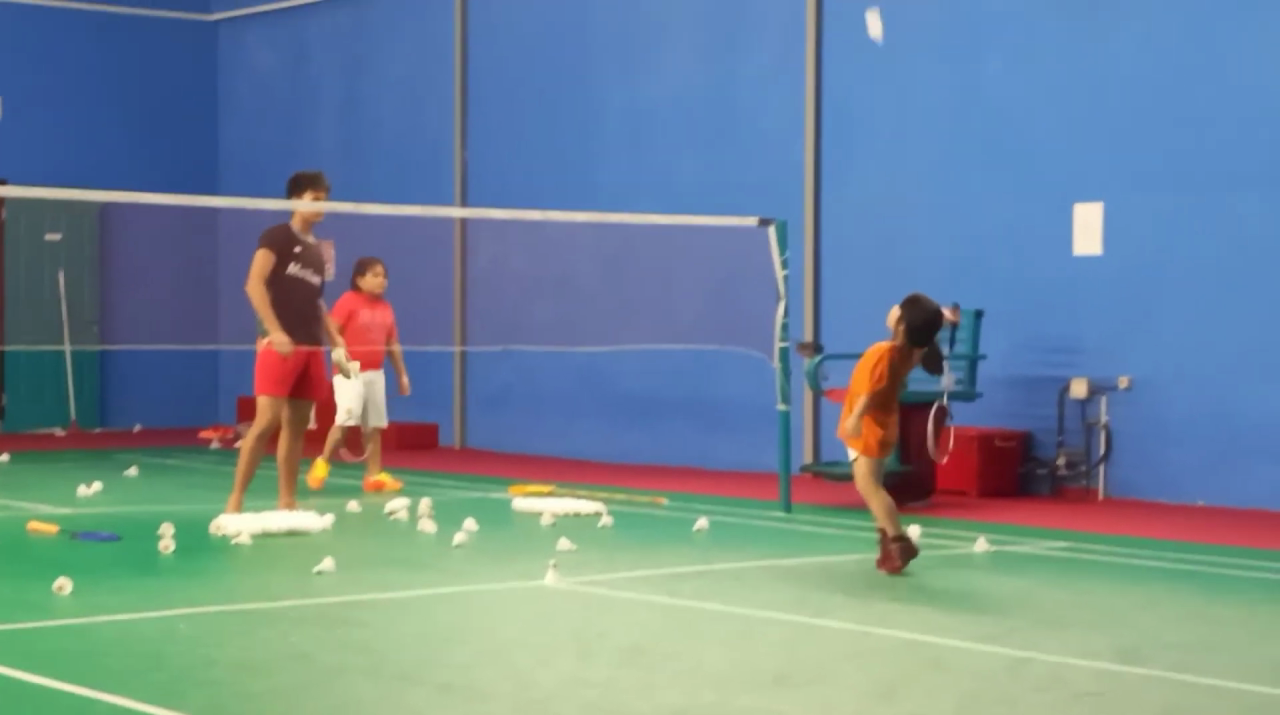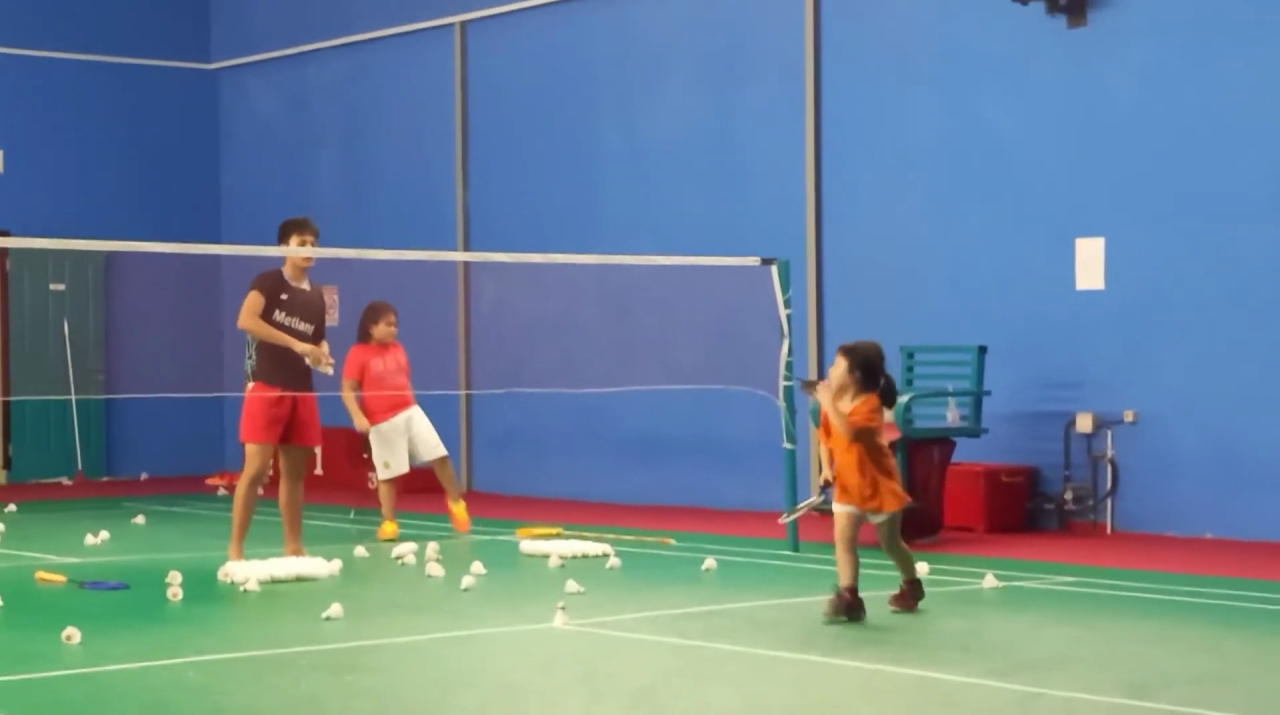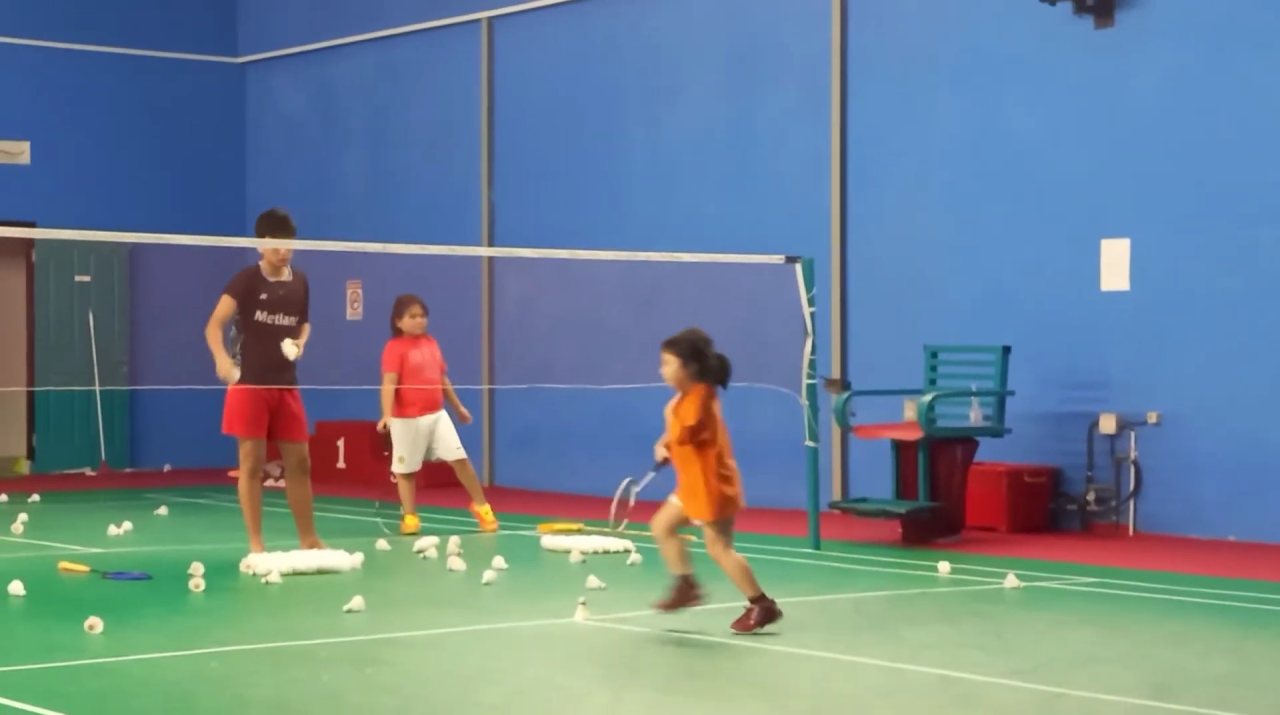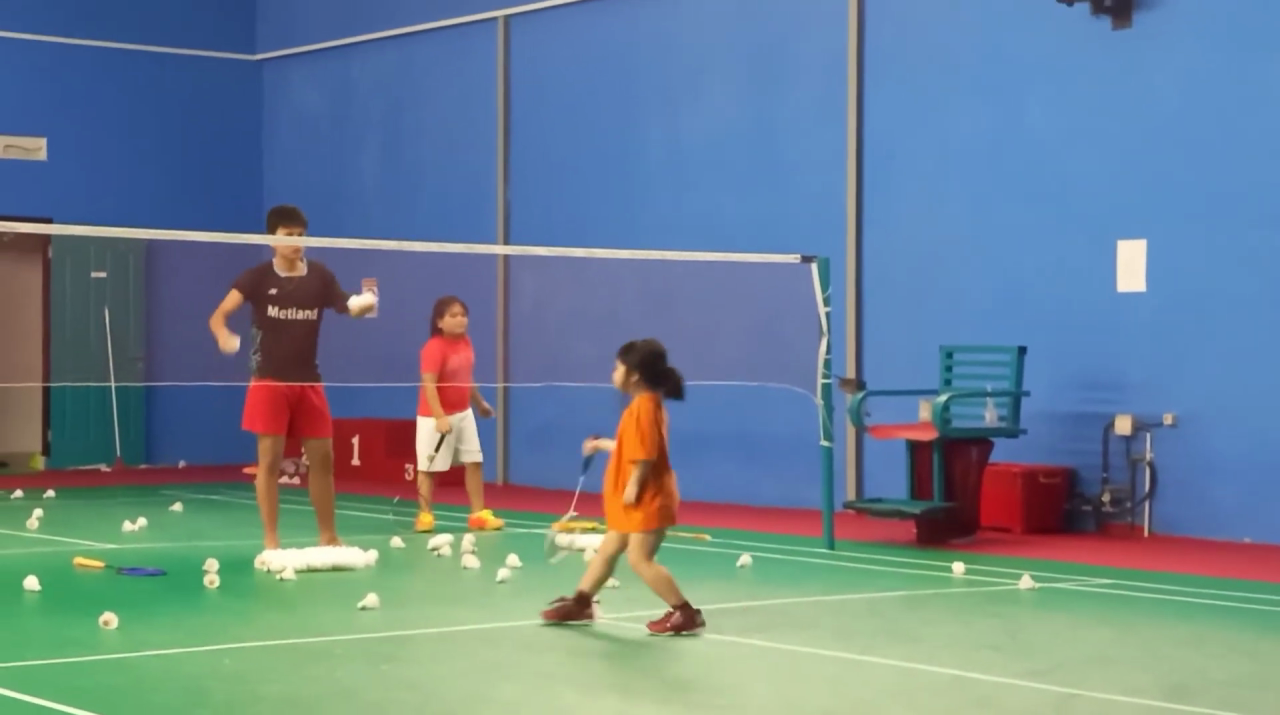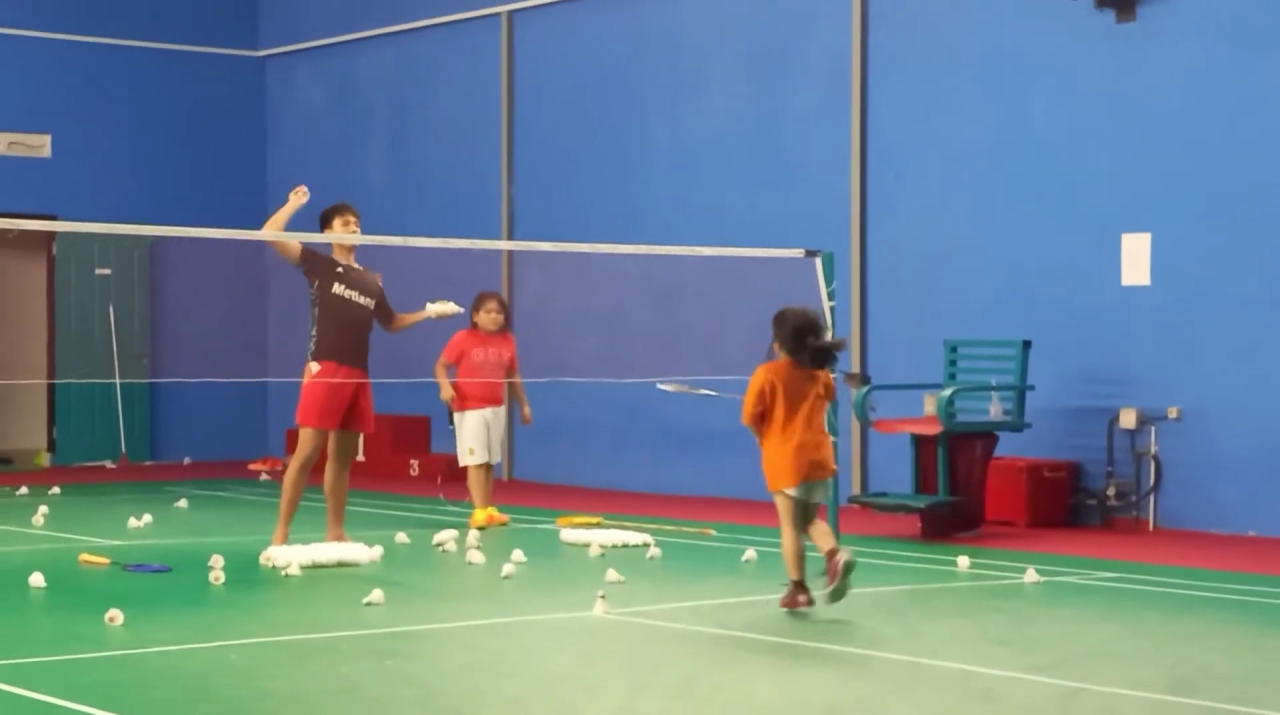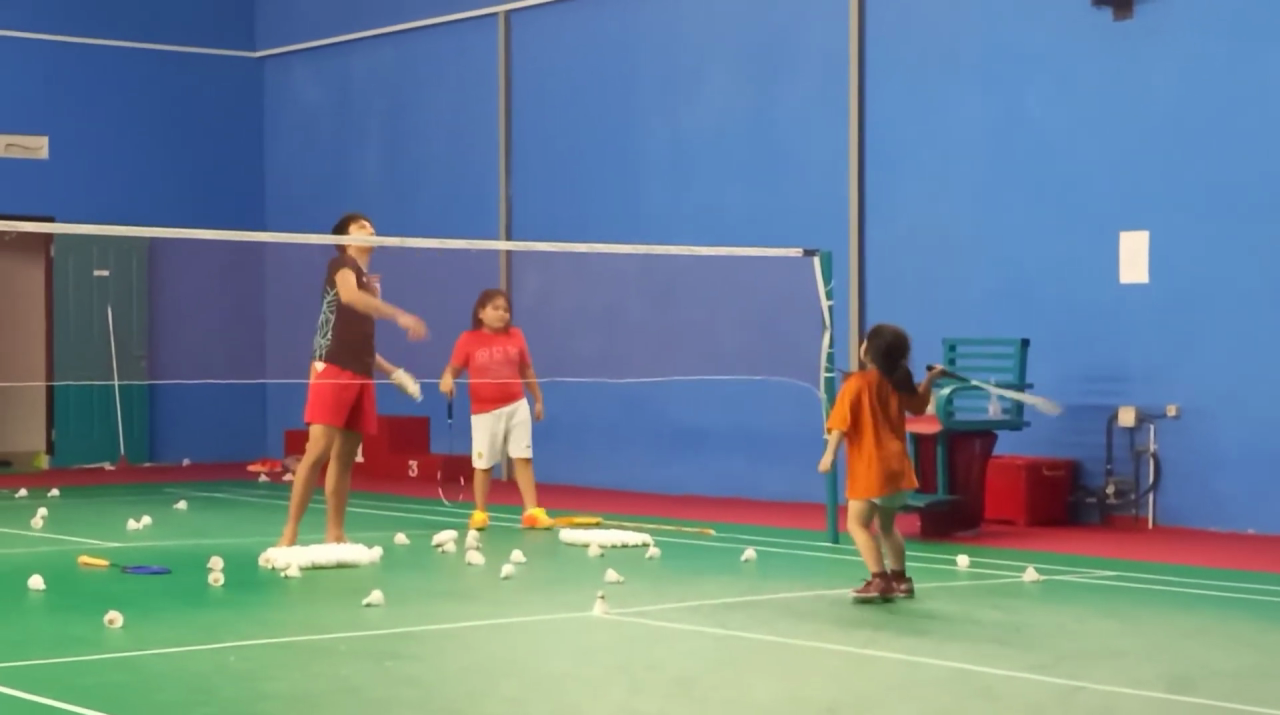
dt=0.7s
person 1, frame 1
left shoulder: (317, 252)
right shoulder: (276, 237)
right elbow: (254, 284)
left wrist: (337, 343)
right wrist: (276, 332)
left hip: (311, 347)
right hip: (278, 346)
left knee: (296, 425)
right knee: (265, 422)
left ankle: (287, 501)
right ankle: (235, 499)
person 1, frame 2
left shoulder: (317, 296)
right shoulder: (267, 282)
right elbow: (245, 321)
left wrist: (322, 354)
right wrist: (295, 344)
left hip: (302, 391)
right hip: (265, 388)
left knee: (295, 471)
right knee: (256, 468)
left ankle: (293, 547)
right ankle: (235, 548)
person 1, frame 3
left shoulder: (300, 282)
right shoulder: (245, 280)
right elbow: (215, 324)
left wrist: (300, 341)
right wrist: (222, 358)
left hip: (286, 386)
right hip: (248, 385)
left knee: (299, 463)
right knee: (252, 464)
left ankle: (309, 539)
right ankle: (256, 544)
person 1, frame 4
left shoulder: (320, 275)
right shoulder: (257, 277)
left elbow: (349, 308)
right elbow: (218, 316)
left wrist: (364, 304)
right wrist: (224, 335)
left hip: (309, 382)
right hip: (269, 381)
left knee: (323, 459)
right knee: (270, 461)
left ankle: (329, 536)
right ankle: (271, 541)
person 1, frame 5
left shoulder: (370, 281)
right shoulder: (319, 264)
left elbow: (391, 322)
right elbow: (270, 233)
left wrist: (430, 311)
right wrist: (292, 205)
left hip: (358, 374)
right hip: (324, 370)
left knee: (342, 456)
right knee: (307, 453)
left ankle: (335, 532)
right ankle: (280, 532)
person 1, frame 6
left shoulder: (371, 286)
right shoulder: (345, 265)
right elbow: (350, 296)
left wrist: (395, 372)
right wrist: (400, 316)
left hip: (362, 377)
right hip: (332, 371)
left knee: (344, 457)
right knee: (318, 451)
left ankle: (335, 534)
right ankle: (289, 533)
person 2, frame 1
left shoulder: (888, 349)
right shoulder: (908, 349)
left elbow: (870, 389)
left wrist: (854, 418)
right wrist: (940, 319)
left hip: (872, 429)
right hip: (871, 428)
left knee: (870, 487)
right knee: (866, 485)
left ankle: (898, 544)
right ankle: (892, 541)
person 2, frame 2
left shoulder: (869, 404)
right shoulder: (833, 403)
left elbow: (847, 431)
right elbow: (824, 437)
left wrist: (827, 403)
right wrist: (826, 468)
left hip: (878, 484)
right hip: (847, 485)
left knee: (889, 542)
right knee: (843, 539)
left ankle: (911, 585)
right ankle: (849, 598)
person 2, frame 3
left shoulder: (698, 397)
right shoulder: (687, 397)
left elbow: (678, 434)
right elbow: (677, 437)
left wrist: (670, 413)
right wrist: (665, 445)
left hip: (712, 486)
right hip: (693, 485)
left knee: (719, 548)
right knee: (661, 527)
left ankle: (761, 605)
right ankle: (686, 585)
person 2, frame 4
left shoulder: (643, 407)
right shoulder: (648, 404)
left elbow: (644, 454)
left wrist: (634, 487)
right wrist: (604, 445)
left hip: (649, 499)
right hip: (629, 502)
left knee: (641, 560)
right knee: (608, 549)
left ankle: (684, 613)
right ankle: (579, 603)
person 2, frame 5
left shoulder: (766, 374)
right shoulder: (819, 373)
left elbow: (750, 416)
right elbow: (828, 394)
left wrist: (762, 433)
left hip: (784, 461)
right hip: (817, 458)
left knee: (790, 525)
right knee: (812, 519)
left ankle: (799, 590)
right ankle: (835, 558)
person 2, frame 6
left shoulder: (857, 383)
right shoulder: (901, 384)
left elbow: (841, 423)
right elbow: (919, 406)
left wrist: (829, 453)
right wrist: (930, 380)
left hip: (870, 469)
right hip: (896, 468)
left knee: (858, 524)
right knee: (886, 525)
left ankle: (880, 579)
right ankle: (899, 579)
person 3, frame 1
left shoulder: (386, 308)
right shoulder: (349, 300)
left elbow: (393, 344)
left wrist: (402, 374)
left hip: (376, 374)
right hip: (349, 373)
left knee: (376, 425)
right knee: (346, 420)
left ankle: (375, 476)
right ankle: (322, 463)
person 3, frame 2
left shoulder: (398, 349)
right shoulder: (357, 353)
right elbow: (347, 391)
right wrist: (357, 417)
left hip: (411, 413)
right hip: (381, 422)
left knee: (439, 456)
right knee: (387, 473)
left ankle: (456, 503)
right ankle: (388, 522)
person 3, frame 3
left shoulder: (431, 343)
right shoulder: (395, 347)
right elbow: (388, 384)
left wrist: (458, 406)
right wrist: (386, 415)
left hip: (437, 414)
right hip: (407, 419)
left knee: (459, 458)
right knee: (406, 469)
left ankle: (480, 505)
right ankle: (409, 517)
person 3, frame 4
left shoulder: (466, 343)
right shoulder: (435, 347)
right elbow: (429, 385)
left wrist: (480, 402)
right wrist: (440, 417)
left hip: (463, 413)
right hip: (437, 417)
left knee: (474, 461)
right knee: (429, 466)
left ankle: (478, 513)
right ankle: (425, 514)
person 3, frame 5
left shoulder: (508, 341)
right shoulder: (463, 339)
left elbow: (513, 375)
right elbow: (440, 365)
left wrist: (524, 404)
right wrist: (445, 386)
left hip: (496, 409)
right hip: (469, 409)
left knee: (490, 461)
right knee: (476, 460)
left ankle: (488, 508)
right ankle: (479, 511)
person 3, frame 6
left shoulder: (516, 336)
right shoulder: (468, 340)
left elbow: (526, 370)
right elbow: (452, 368)
left wrist: (538, 399)
right wrist: (447, 379)
left hip: (516, 406)
right hip: (484, 410)
left knee: (522, 458)
right knee: (483, 463)
left ankle: (532, 511)
right ankle: (479, 512)
